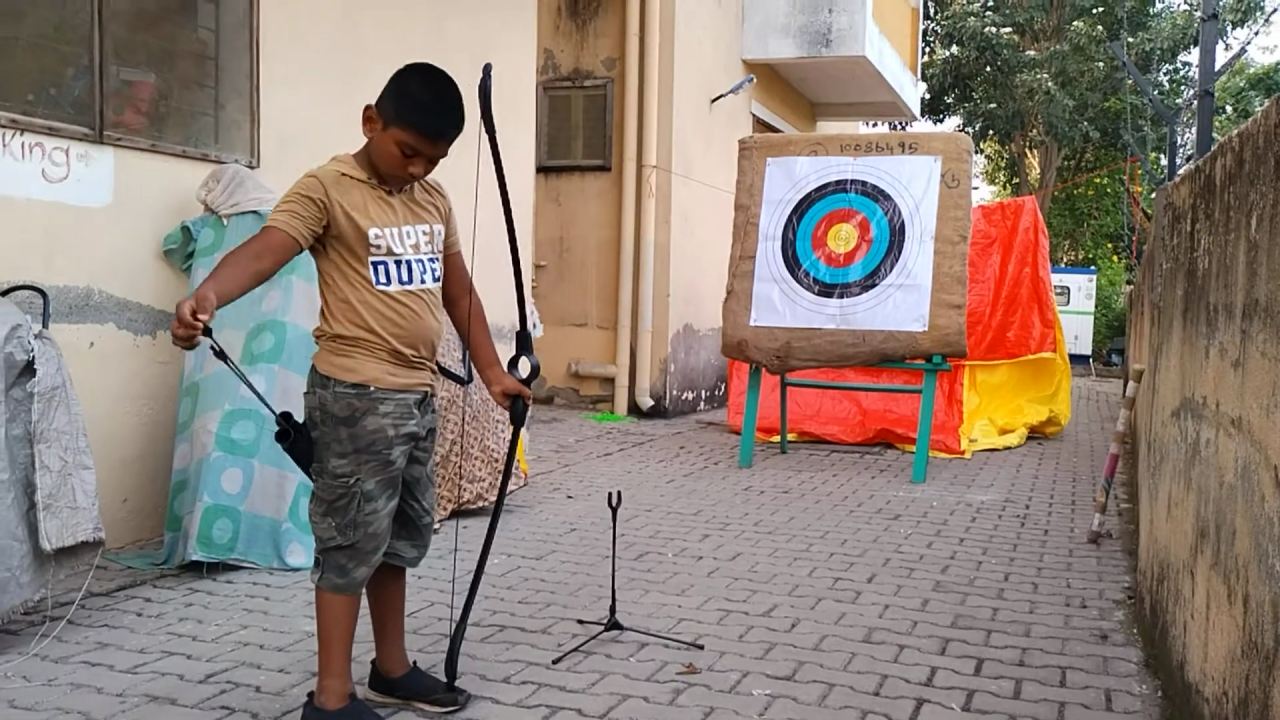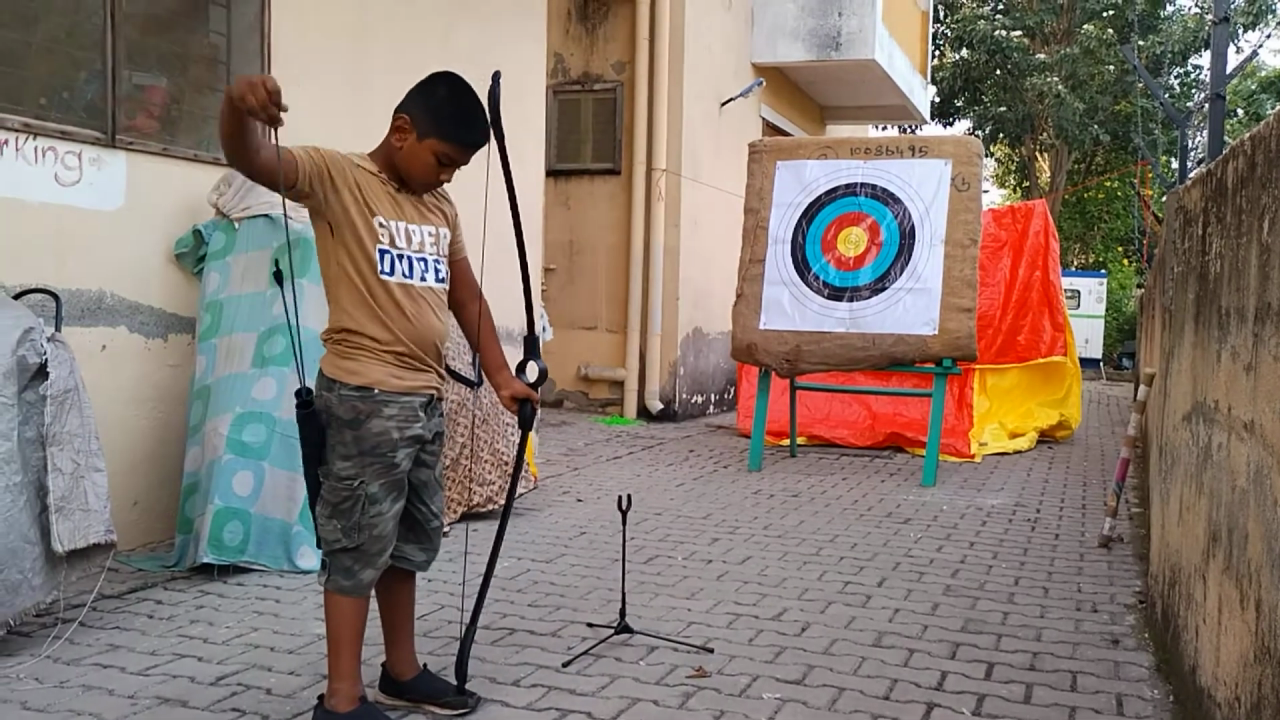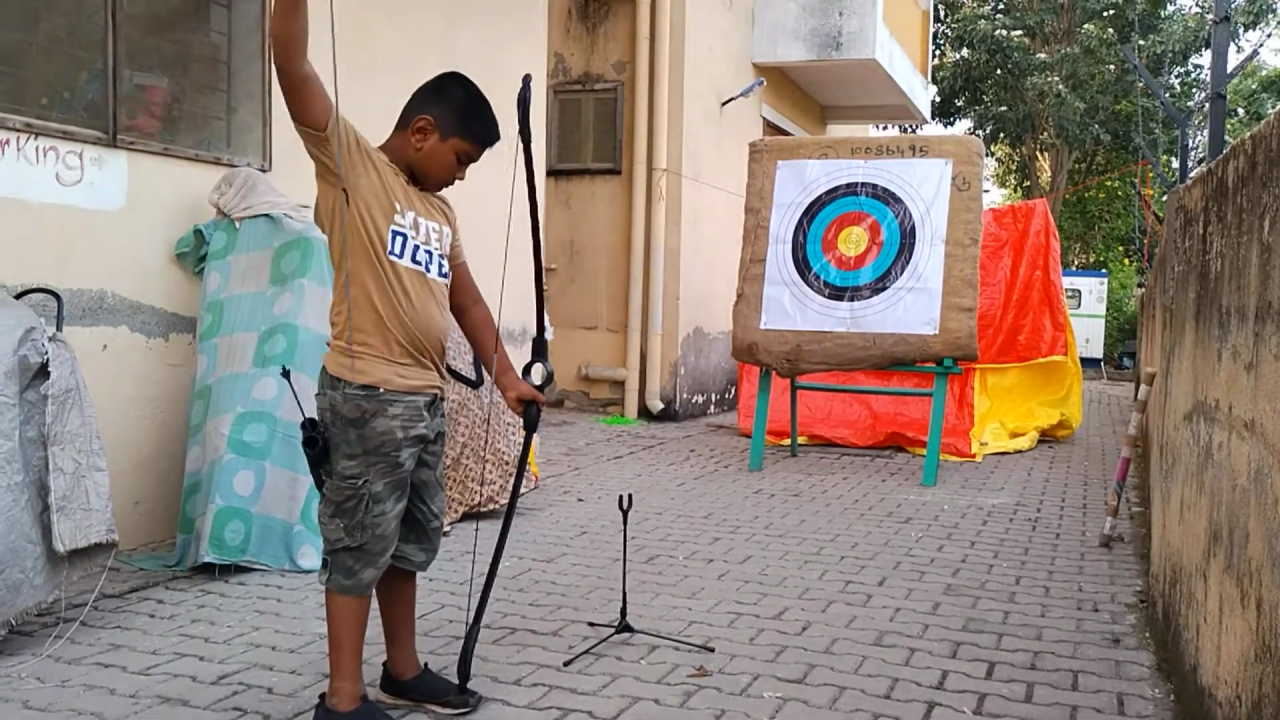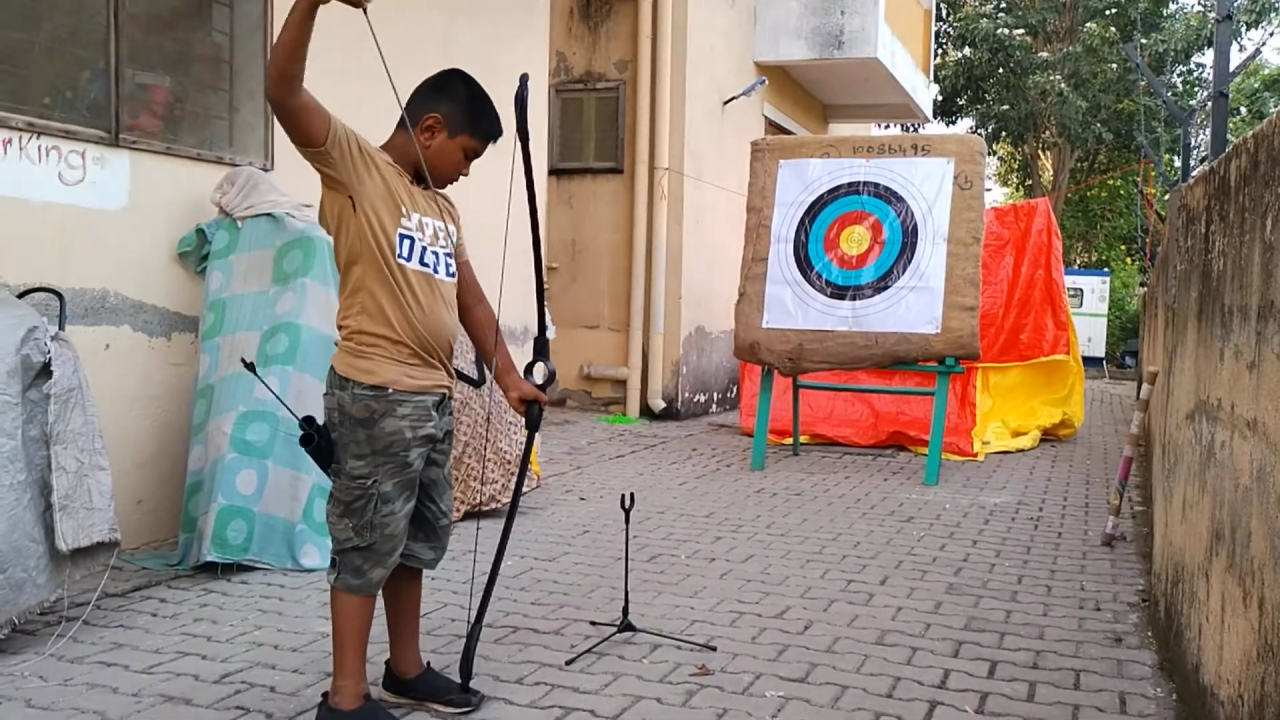
dt=0.5s
person 1, frame 1
left shoulder: (434, 201)
right shoulder: (326, 188)
left elbow: (458, 292)
right elbow: (264, 249)
left wrist: (493, 373)
right wrist: (207, 294)
left hip: (416, 395)
right hip: (355, 395)
left knee: (399, 539)
right knee: (352, 541)
left ankle: (392, 667)
person 1, frame 2
left shoulder: (441, 209)
right shoulder: (337, 178)
left elbow: (466, 297)
right elbow: (253, 159)
left wrist: (503, 377)
right wrist: (240, 103)
left hip: (425, 400)
right hip: (362, 398)
left knee: (409, 541)
right knee: (358, 547)
person 1, frame 3
left shoulder: (438, 210)
right shoulder: (350, 163)
left elbow: (465, 298)
right elbow: (292, 68)
left wrist: (505, 377)
left hip: (425, 398)
right hip: (367, 396)
left knee: (410, 543)
right knee: (360, 545)
person 1, frame 4
left shoulder: (440, 207)
right shoulder: (353, 164)
left elbow: (470, 296)
right elbow: (283, 95)
left wrist: (508, 376)
left hip: (433, 397)
right hip: (375, 397)
left knee: (416, 542)
right knee: (368, 544)
